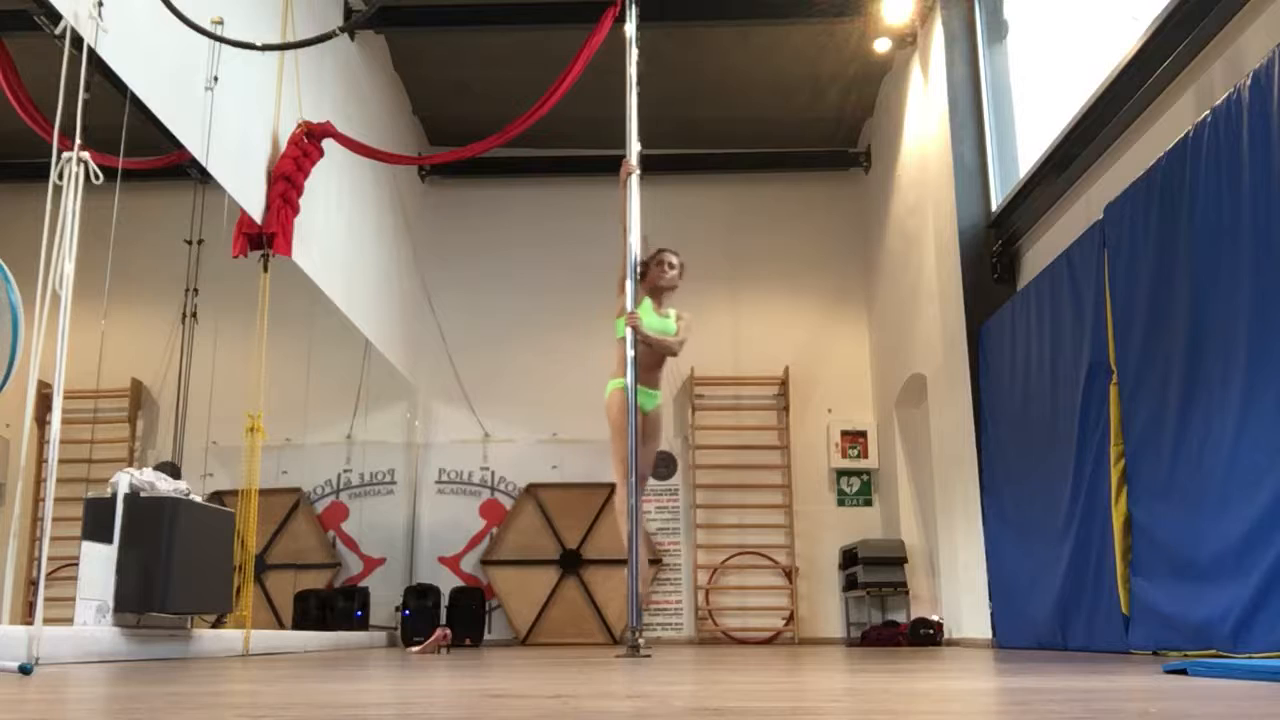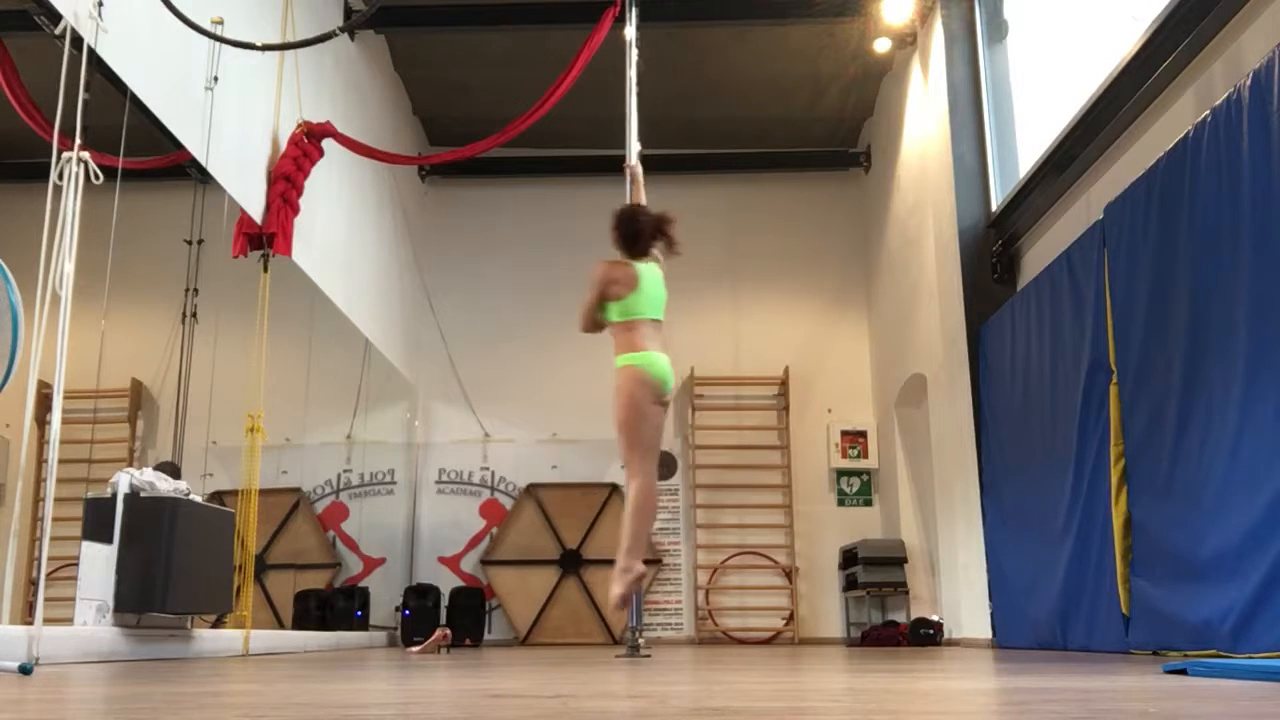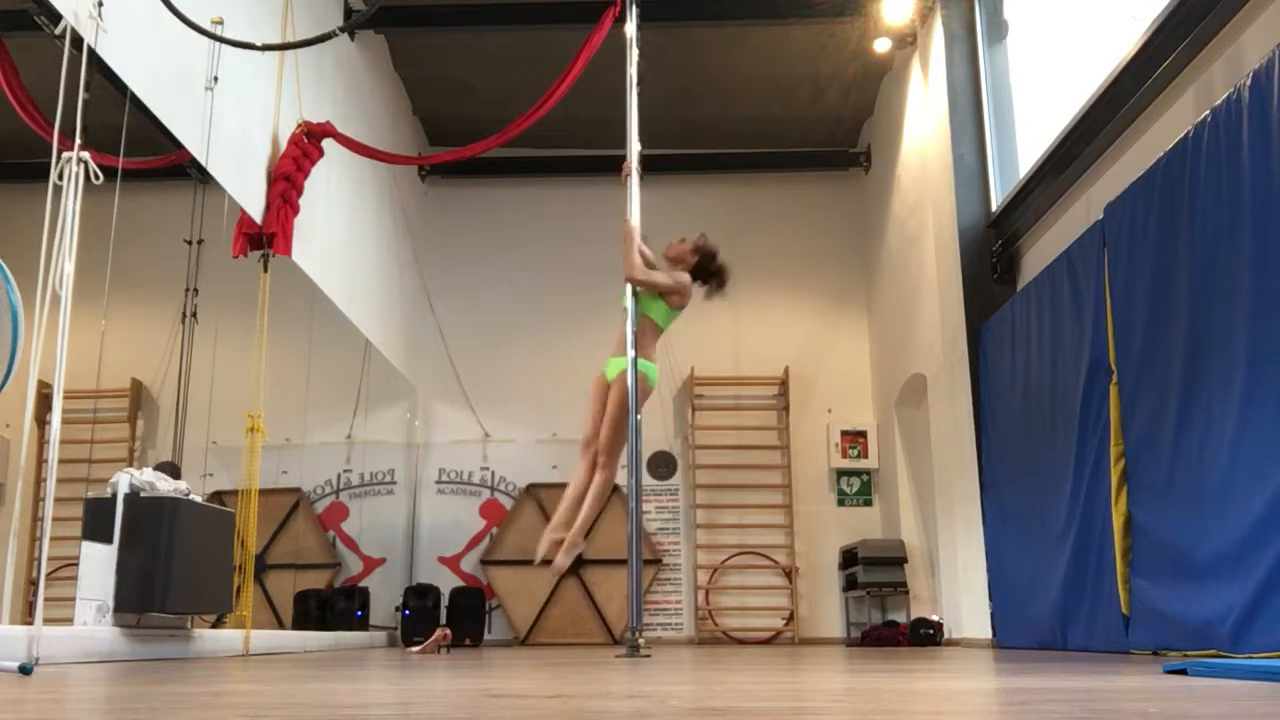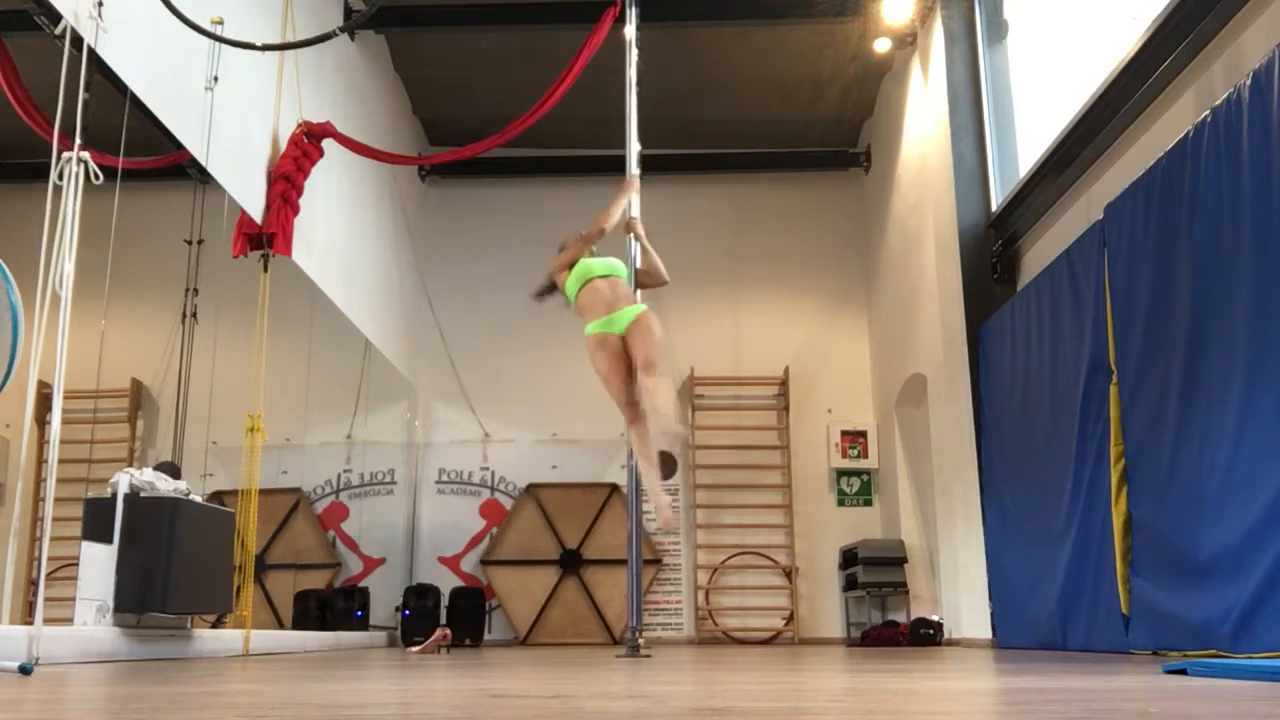
dt=1s
person 1, frame 1
left shoulder: (677, 316)
right shoulder: (632, 297)
left elbow: (676, 347)
right elbow: (627, 237)
left wrist: (644, 330)
right wrist: (626, 185)
left hip: (652, 398)
right hip: (624, 391)
left knee: (641, 479)
right knee: (626, 478)
person 1, frame 2
left shoulder: (608, 271)
right shoulder: (655, 267)
left elbow: (588, 324)
right elbow: (640, 220)
right wrist: (637, 182)
left hip: (635, 368)
right hip: (658, 367)
left knee: (637, 469)
right knee: (645, 469)
left ankle: (627, 564)
right ankle: (633, 562)
person 1, frame 3
left shoulder: (681, 283)
right shoulder: (658, 276)
left elbow: (633, 272)
right elbow: (635, 243)
left wrist: (631, 238)
right wrist: (629, 186)
left hip: (636, 369)
right hip: (613, 367)
left knee: (606, 454)
right knee: (590, 448)
left ankle: (575, 536)
right ankle: (559, 526)
person 1, frame 4
left shoulder: (618, 266)
right shoulder: (564, 263)
left elbow: (661, 278)
right elbow: (600, 226)
left wrist: (640, 237)
right wrist: (627, 191)
left hip: (637, 316)
right hip: (601, 332)
left knee: (651, 368)
right knee: (631, 411)
left ankle: (664, 421)
right ankle: (657, 498)
